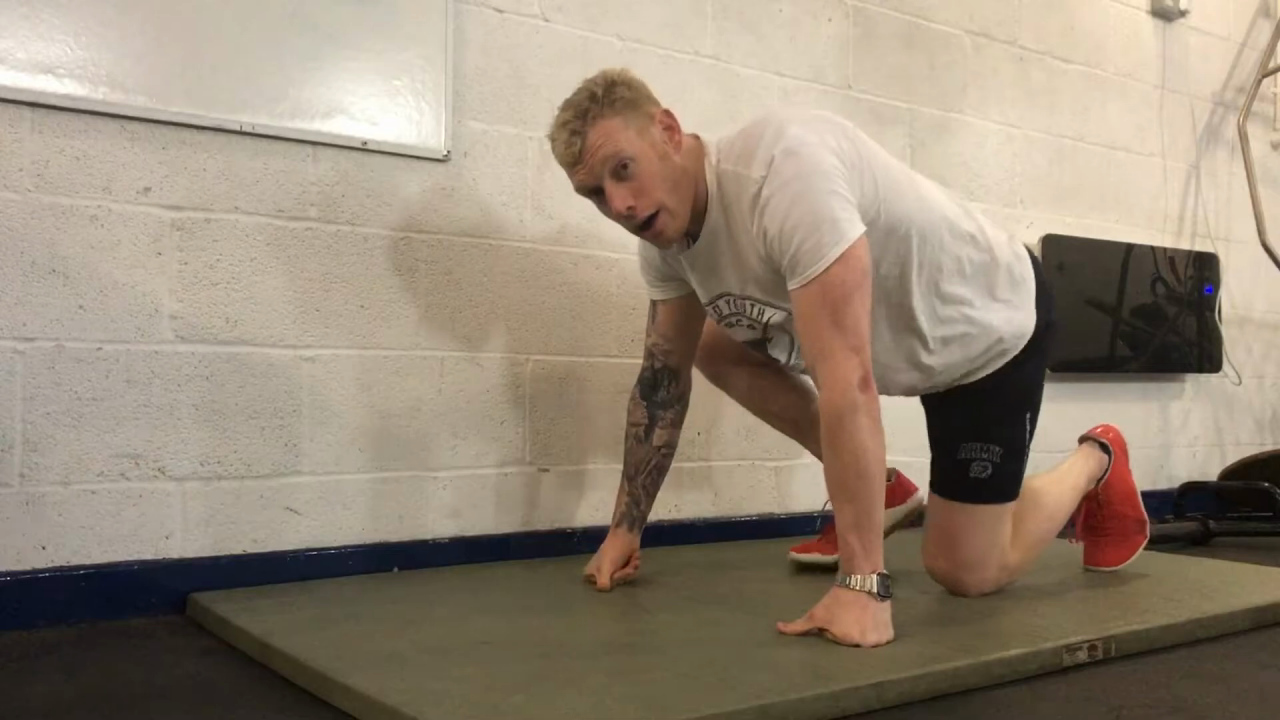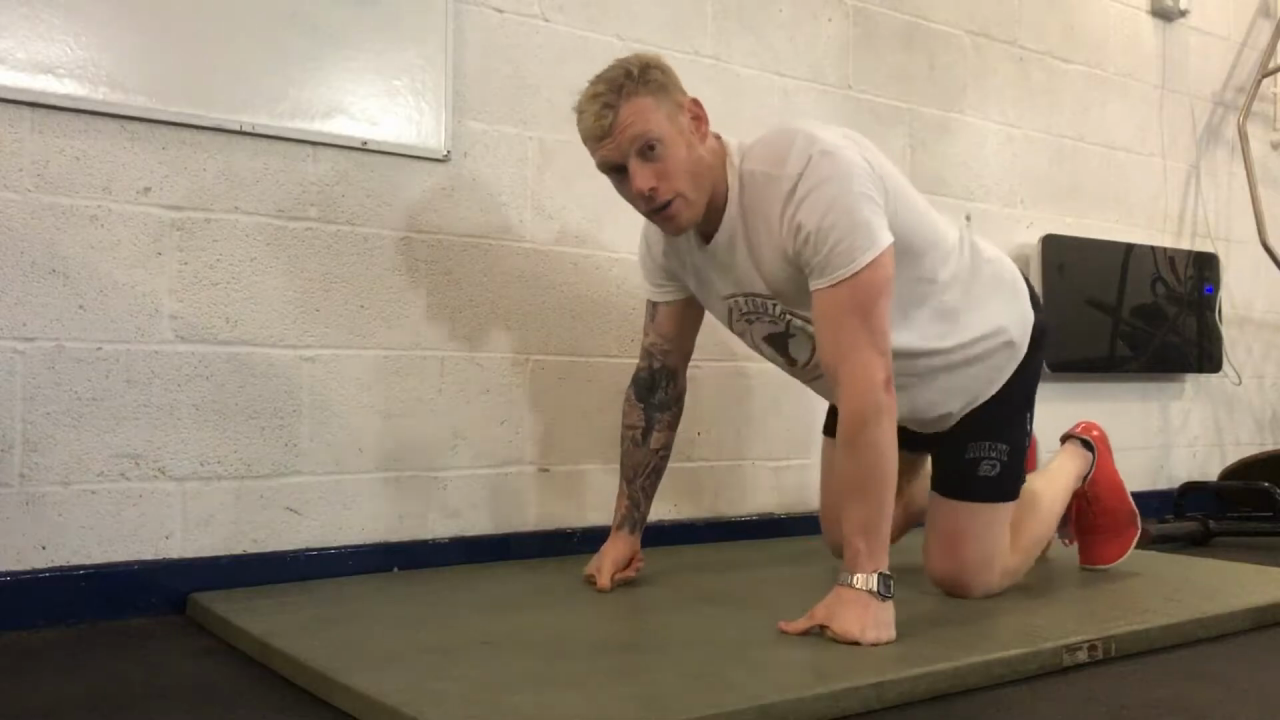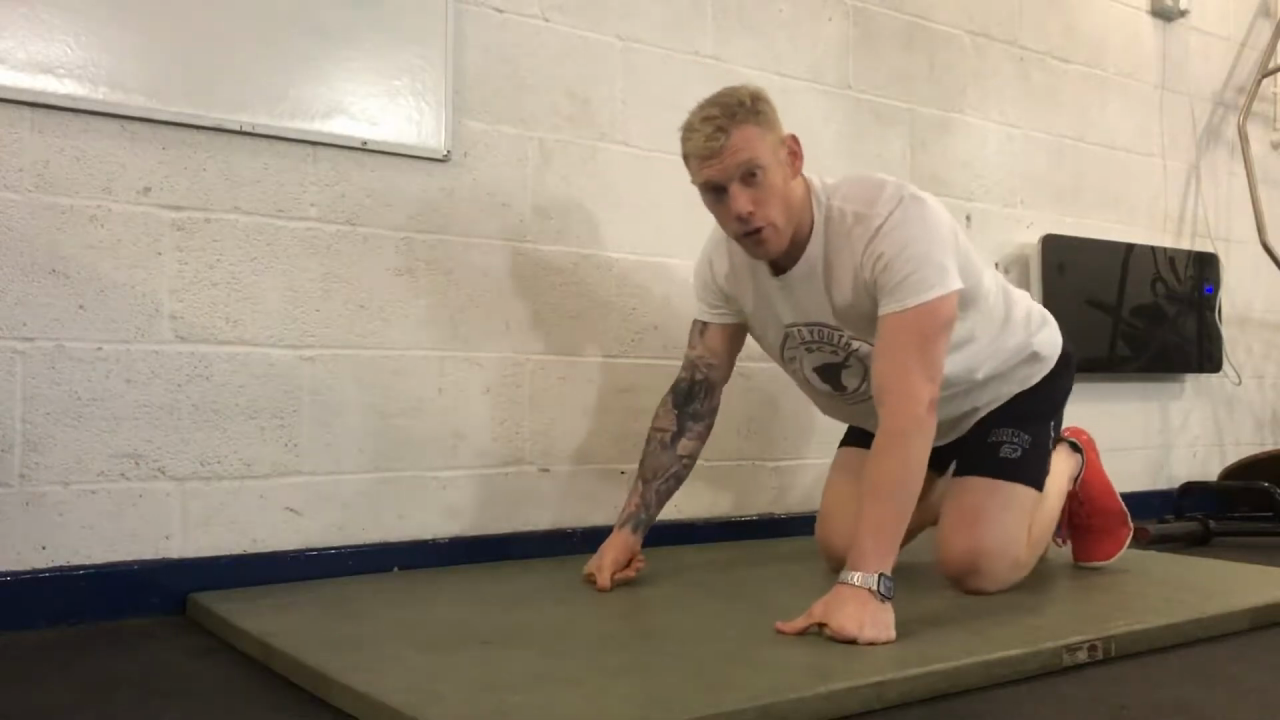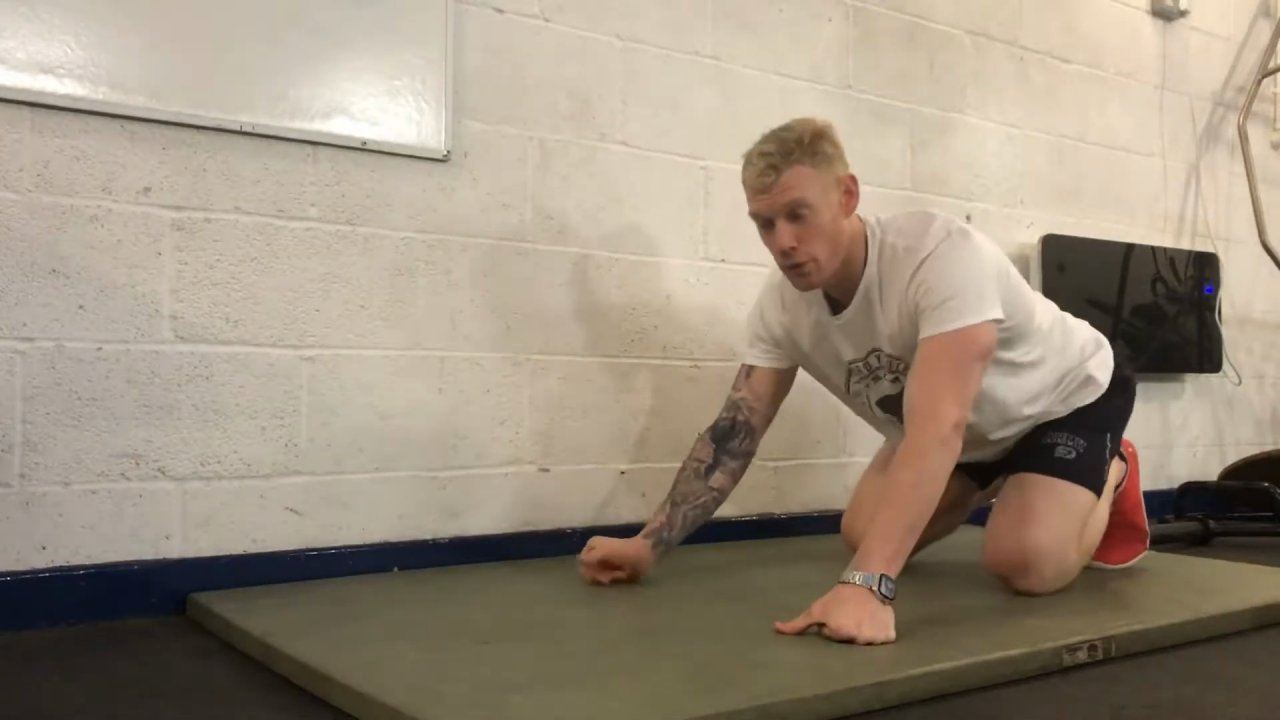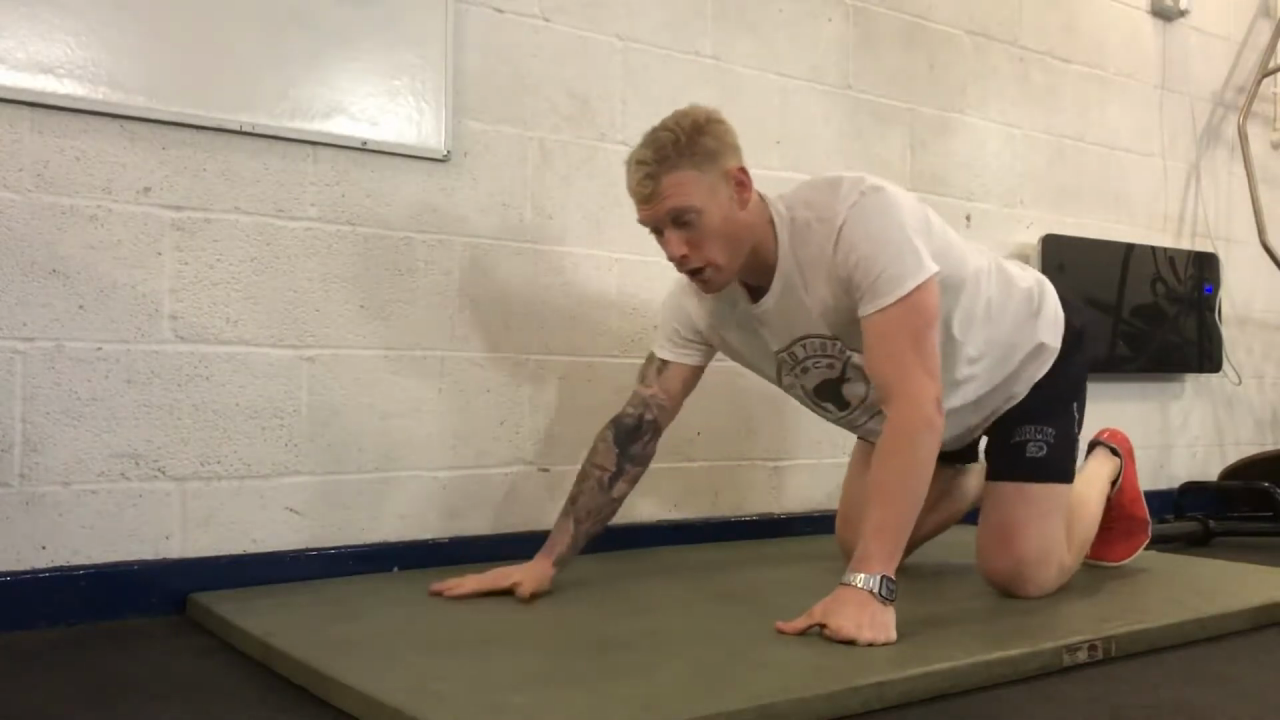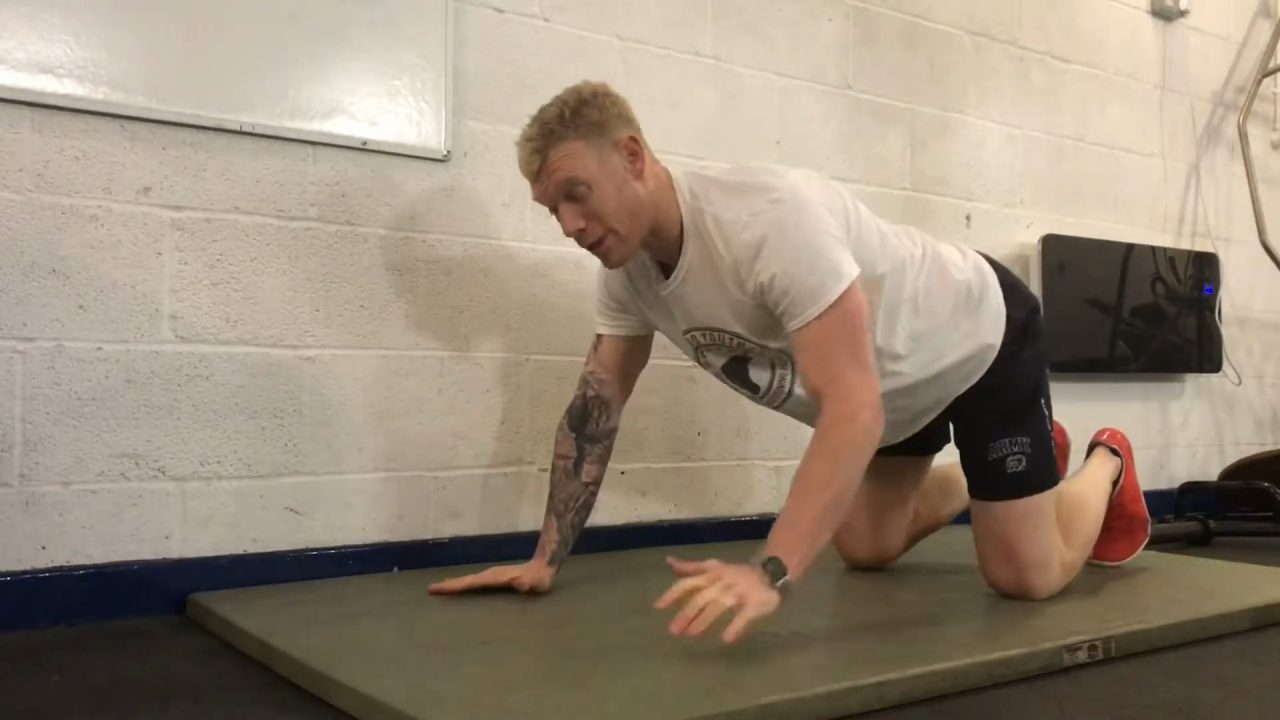
dt=0.4s
person 1, frame 1
left shoulder: (783, 170)
right shoulder: (662, 232)
left elbow: (847, 383)
right elbow: (663, 375)
left wrist: (864, 584)
right wrist: (626, 529)
left hip: (987, 324)
right hip: (894, 317)
left knee: (967, 571)
right knee: (713, 349)
left ankle: (1094, 462)
right ankle: (861, 490)
person 1, frame 2
left shoulder: (814, 175)
right shoulder: (666, 236)
left elbow: (867, 385)
right elbow: (659, 375)
left wrist: (866, 582)
right wrist: (626, 529)
left hip: (980, 343)
right hip: (887, 356)
left knee: (966, 575)
right knee: (847, 539)
left ankle: (1079, 462)
right ankle: (942, 452)
person 1, frame 3
left shoulder: (895, 221)
right shoulder: (724, 262)
left elbow: (912, 406)
right elbow: (694, 393)
left wrist: (867, 582)
right wrist: (629, 528)
left hip: (1009, 374)
left knee: (977, 564)
right knee: (840, 548)
left ankle: (1066, 465)
right ankle: (957, 486)
person 1, frame 4
left shoulder: (944, 255)
right shoulder: (782, 305)
left elbow: (938, 427)
right elbow: (735, 431)
left wrist: (867, 585)
right wrist: (648, 544)
left hip: (1071, 395)
right hip: (969, 432)
left knee: (1026, 563)
right knee: (866, 538)
left ankle: (1109, 478)
right ankle: (994, 484)
person 1, frame 5
left shoulder: (860, 222)
right shoulder: (698, 302)
left elbow: (916, 406)
right elbow: (637, 426)
left wrist: (869, 585)
right wrist: (546, 559)
left hip: (1030, 355)
right hip: (923, 405)
left knee: (1019, 570)
right knee: (860, 540)
left ankle: (1102, 469)
right ankle: (987, 476)
person 1, frame 6
left shoulder: (769, 221)
right shoulder: (626, 266)
left elbow: (853, 411)
right elbow: (595, 407)
left wrist: (766, 572)
right wrist: (546, 559)
left hip: (977, 339)
right hip: (887, 376)
left knee: (1025, 576)
right knee: (864, 549)
left ankle: (1106, 466)
right ankle: (993, 473)
